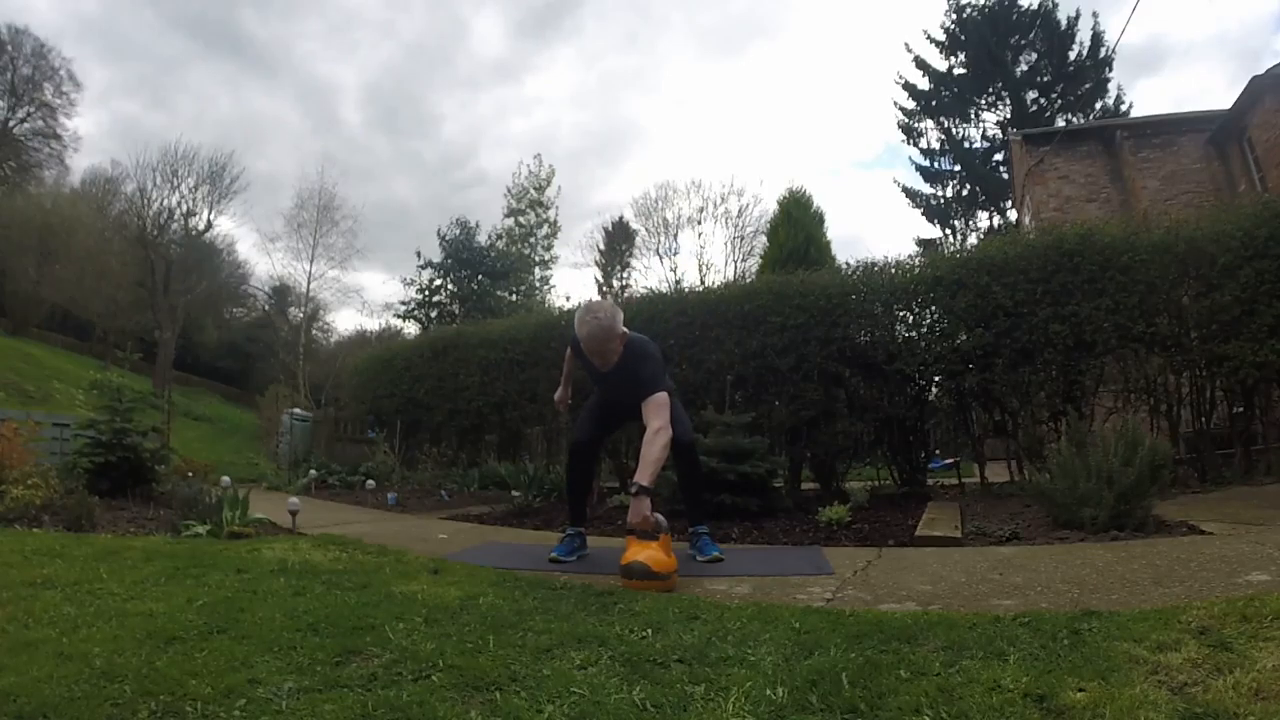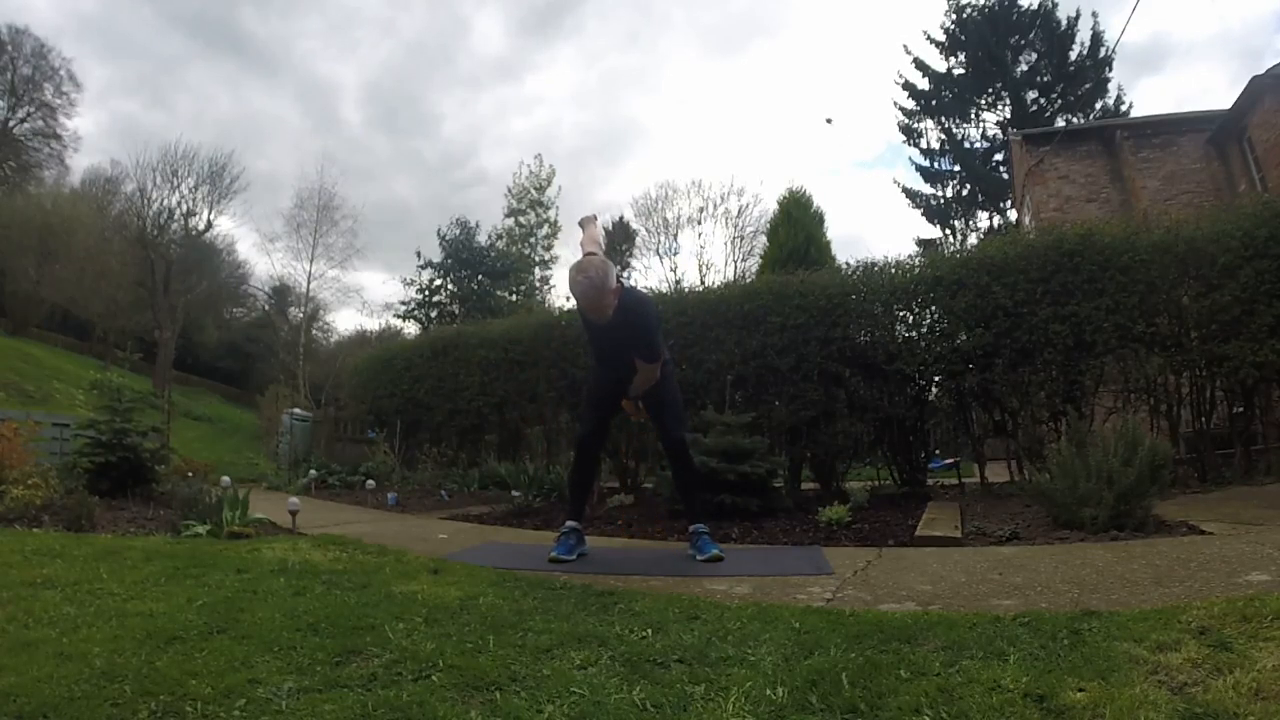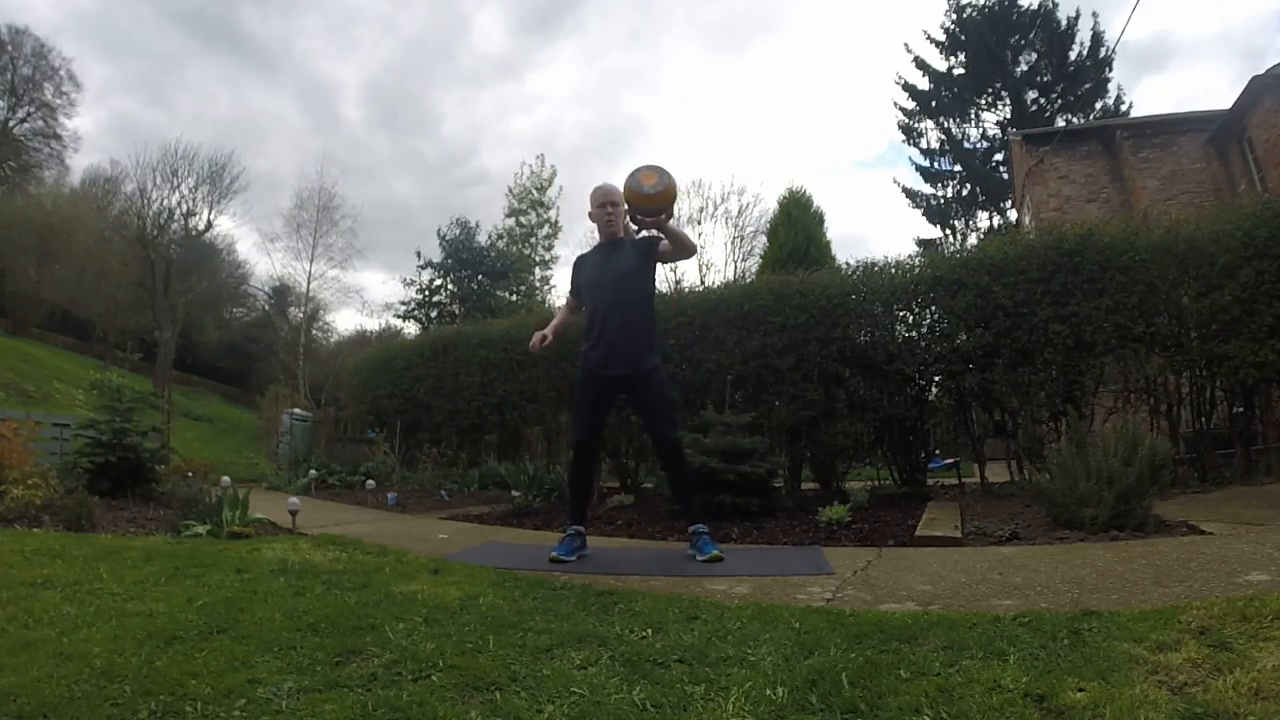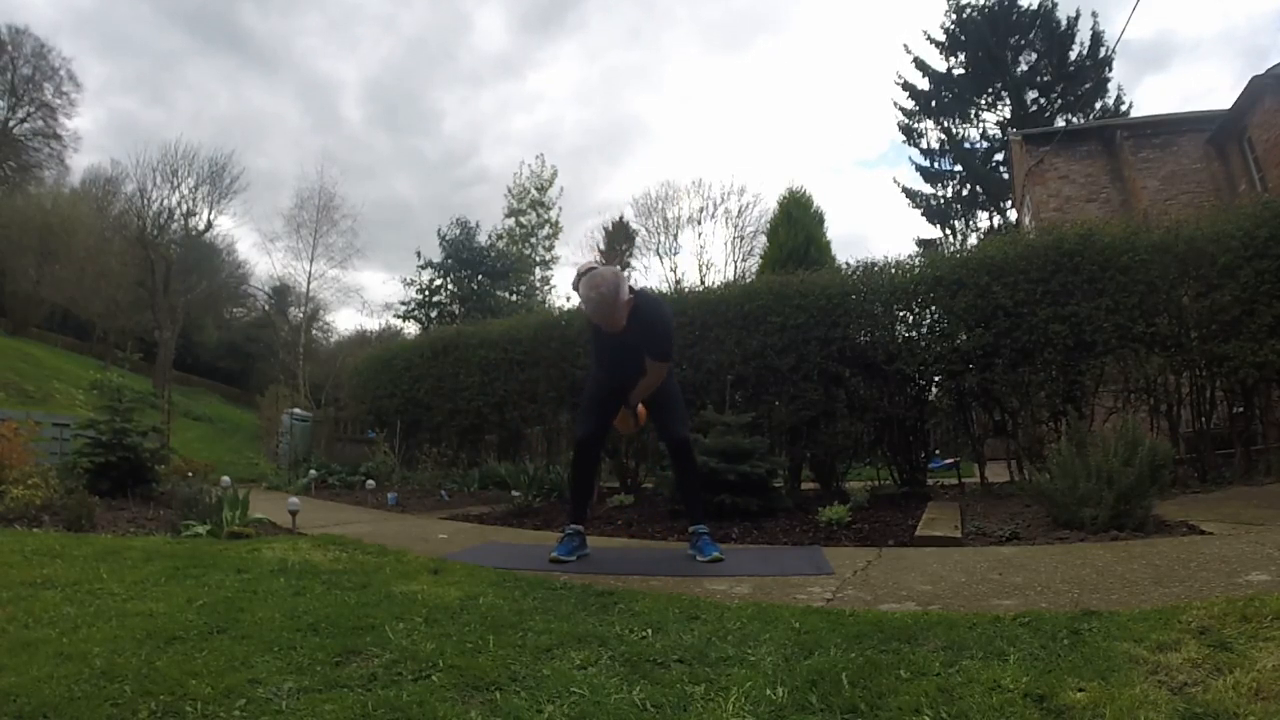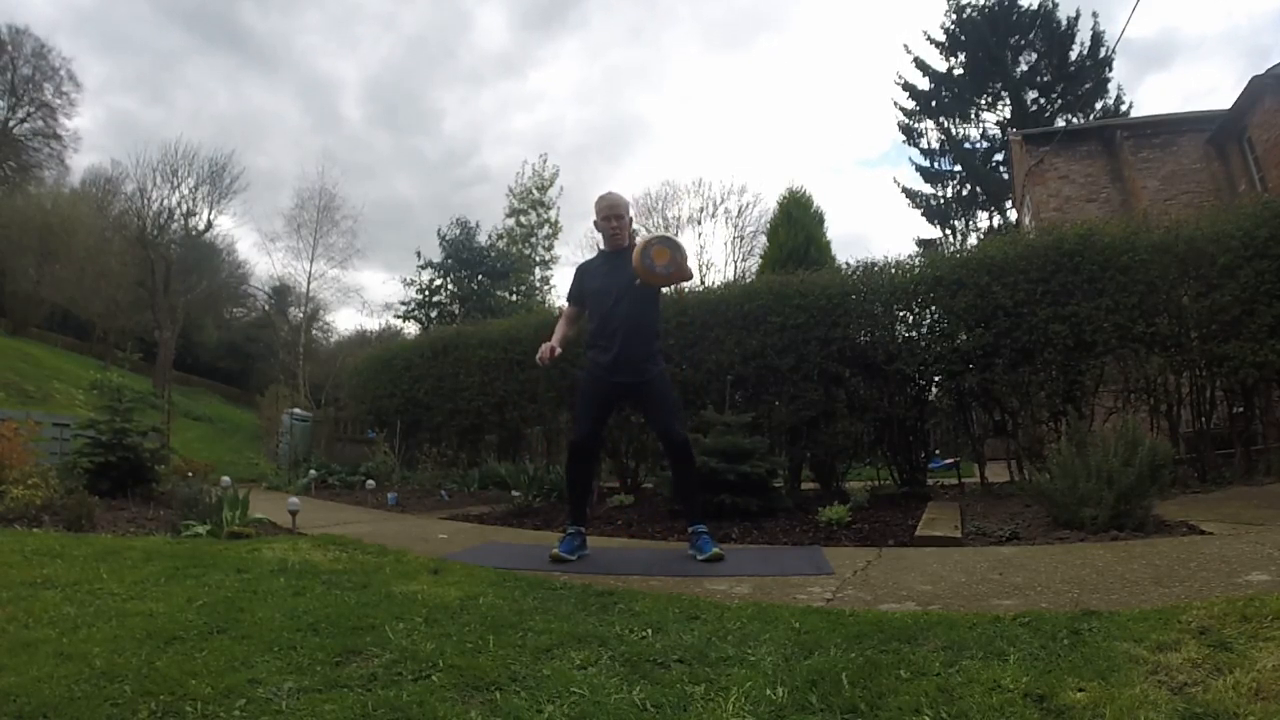
dt=1s
person 1, frame 1
left shoulder: (645, 355)
right shoulder: (583, 343)
left elbow: (659, 428)
left wrist: (640, 491)
right wrist: (564, 387)
left hip: (652, 400)
right hip: (609, 398)
left knee: (684, 442)
right knee: (580, 444)
left ankle: (699, 532)
right ankle: (575, 533)
person 1, frame 2
left shoulder: (641, 312)
right shoulder: (587, 283)
left elbow: (649, 373)
right elbow: (592, 247)
left wrist: (633, 396)
right wrist: (589, 225)
left hip: (649, 370)
right hip: (606, 373)
left knee: (675, 442)
right knee: (587, 442)
left ankle: (698, 531)
right ankle: (573, 530)
person 1, frame 3
left shoulder: (643, 247)
right shoulder: (584, 263)
left elbow: (688, 250)
right elbow: (572, 305)
left wrist: (662, 224)
right wrist: (550, 329)
left hip: (641, 365)
right hip: (596, 368)
left knee: (668, 444)
right knee: (583, 446)
left ankle: (697, 530)
right ankle: (576, 532)
person 1, frame 4
left shoulder: (656, 315)
right shoulder: (593, 295)
left elbow: (655, 375)
right elbow: (584, 272)
left wrist: (631, 400)
right wrist: (583, 275)
left hip: (649, 383)
right hip: (606, 377)
left knee: (680, 442)
right knee: (585, 444)
left ankle: (699, 533)
right ankle: (575, 533)
person 1, frame 5
right shoulder: (587, 270)
right elbow: (570, 317)
right wrist: (554, 342)
left hip: (646, 367)
right hip: (600, 370)
left knee: (677, 441)
right knee: (580, 445)
left ankle: (698, 532)
right ankle: (576, 532)
